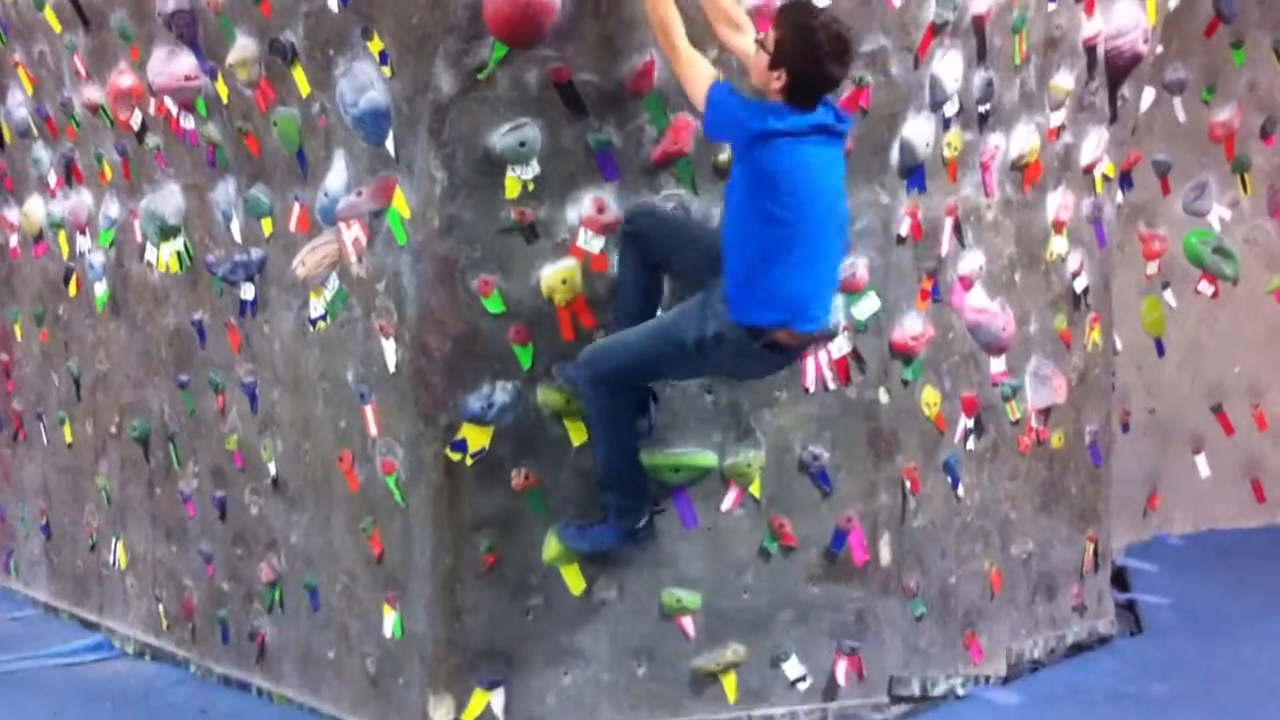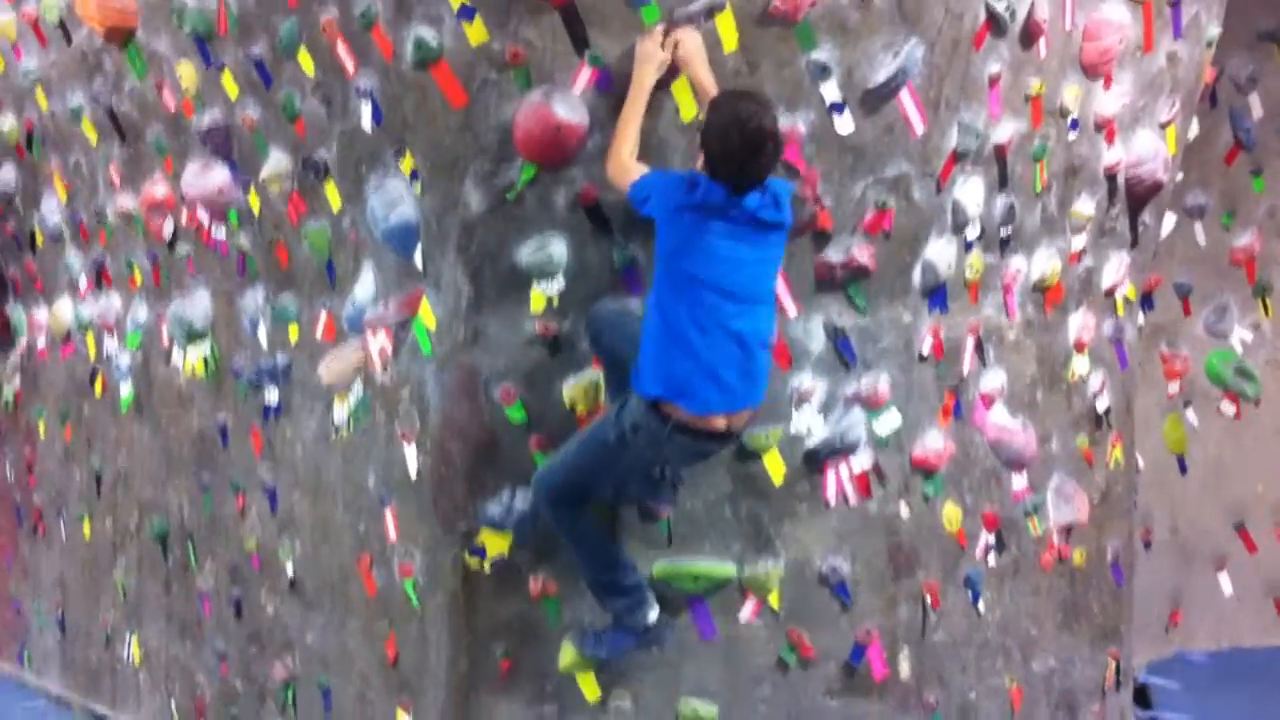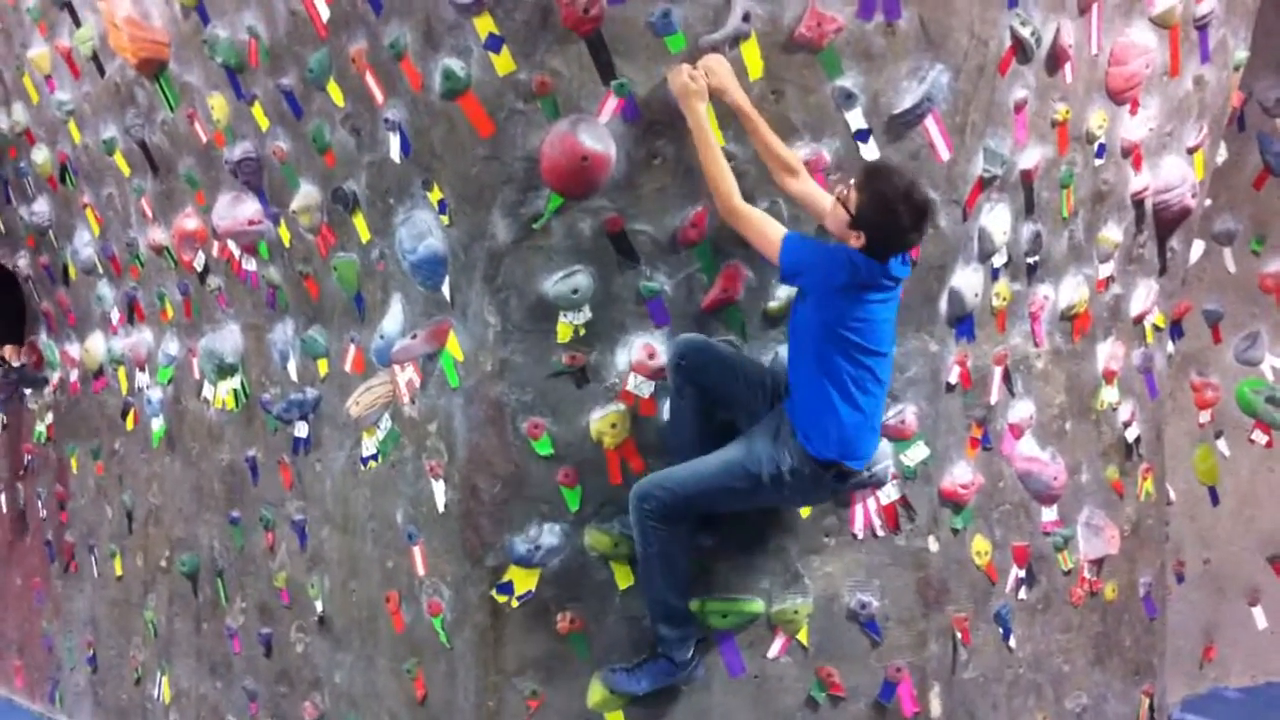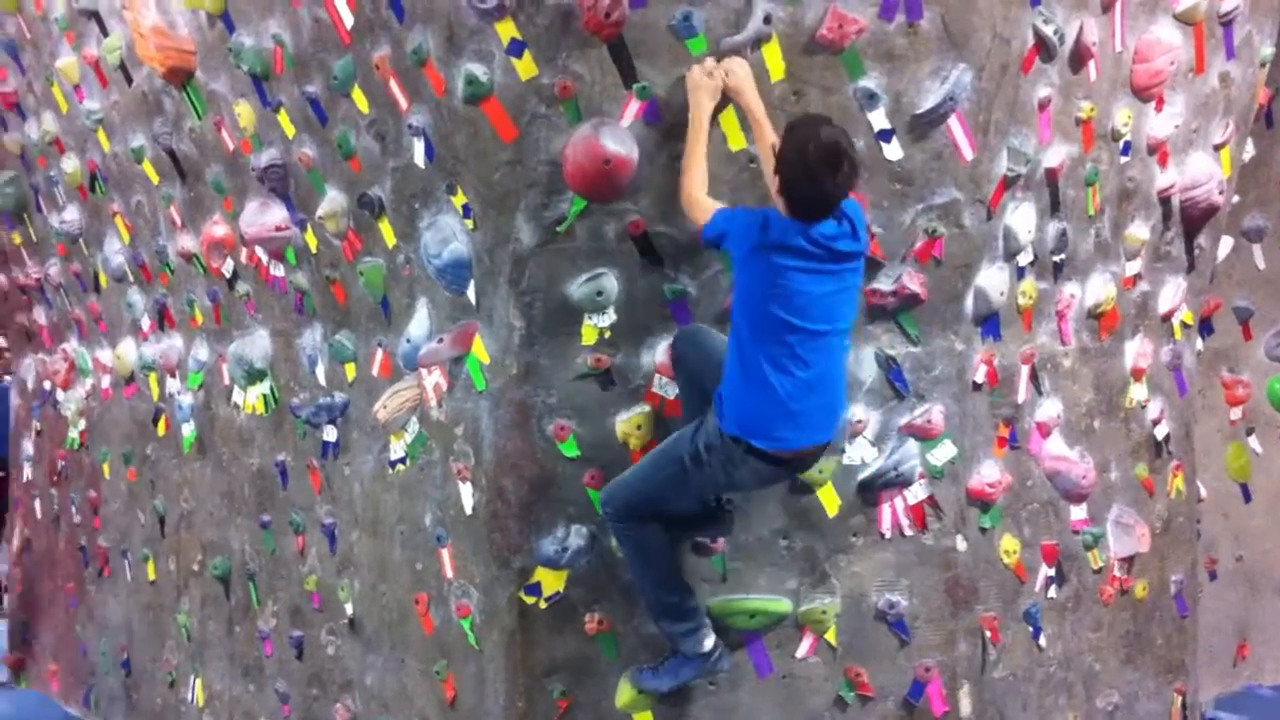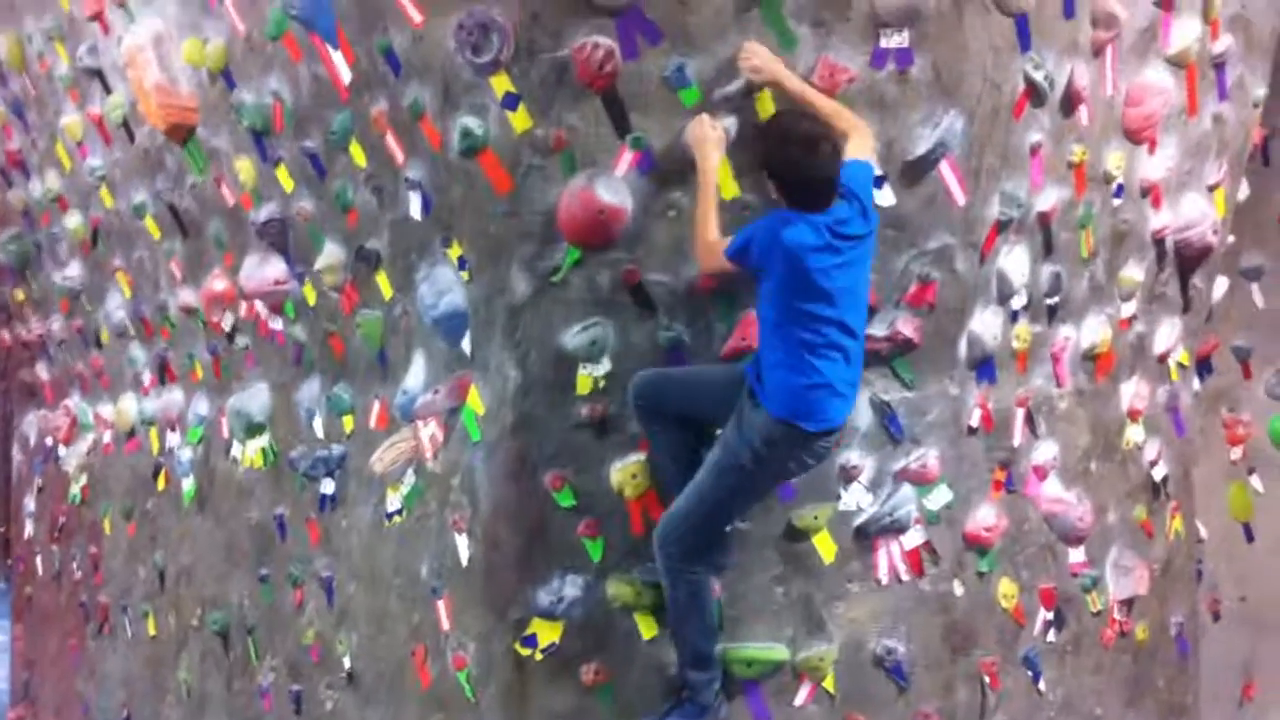
dt=1s
person 1, frame 1
left shoulder: (759, 126)
right shoulder: (826, 117)
left elbow: (677, 48)
left hip: (752, 333)
right hip: (775, 300)
left knee: (594, 371)
right knee: (641, 222)
left ankle: (630, 518)
right ankle: (629, 378)
person 1, frame 2
left shoulder: (685, 199)
right shoulder: (776, 206)
left elbow: (619, 164)
right elbow: (742, 147)
left wrist: (648, 79)
right wrist: (701, 74)
left hip: (673, 420)
right hip: (737, 417)
left knee: (555, 493)
right knee: (609, 319)
left ankle: (637, 615)
right ankle: (646, 479)
person 1, frame 3
left shoulder: (841, 269)
right shoulder: (879, 251)
left elbow: (734, 210)
right elbow: (791, 175)
left wrist: (695, 109)
right wrist: (735, 97)
left hip: (814, 456)
right hip: (804, 413)
left knee: (649, 500)
right knee: (688, 354)
left ankle: (675, 653)
right ankle: (699, 490)
person 1, frame 4
left shoulder: (759, 234)
right shoulder: (851, 227)
left elbow: (693, 203)
right elbow: (803, 183)
left wrist: (701, 108)
right wrist: (750, 99)
left hip: (754, 444)
right hip: (817, 436)
left knee: (622, 505)
right knee: (690, 342)
left ankle: (695, 645)
right ankle: (702, 507)
person 1, frame 5
left shoulder: (780, 235)
right shoulder: (855, 202)
left elbow: (706, 256)
right elbow: (857, 129)
left wrist: (707, 162)
right wrist: (782, 76)
left hip: (789, 422)
right hip: (777, 391)
left knee: (676, 542)
right knee: (649, 393)
right ankle: (702, 526)
